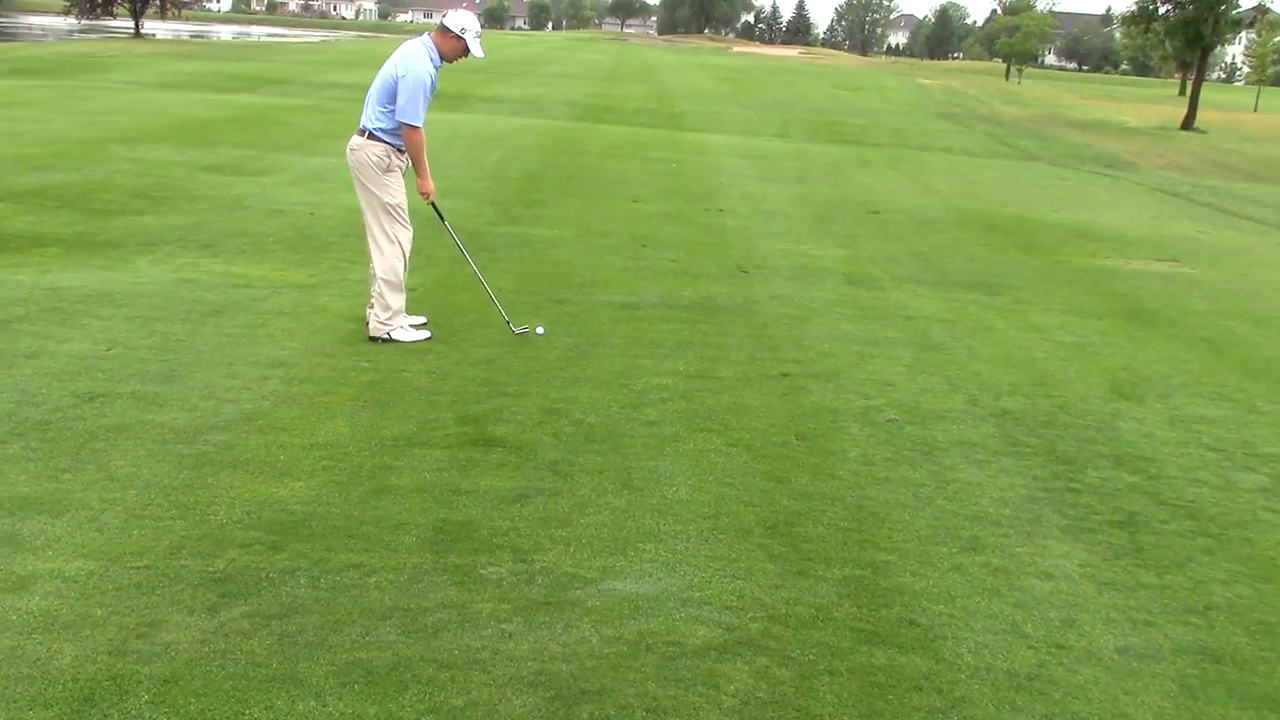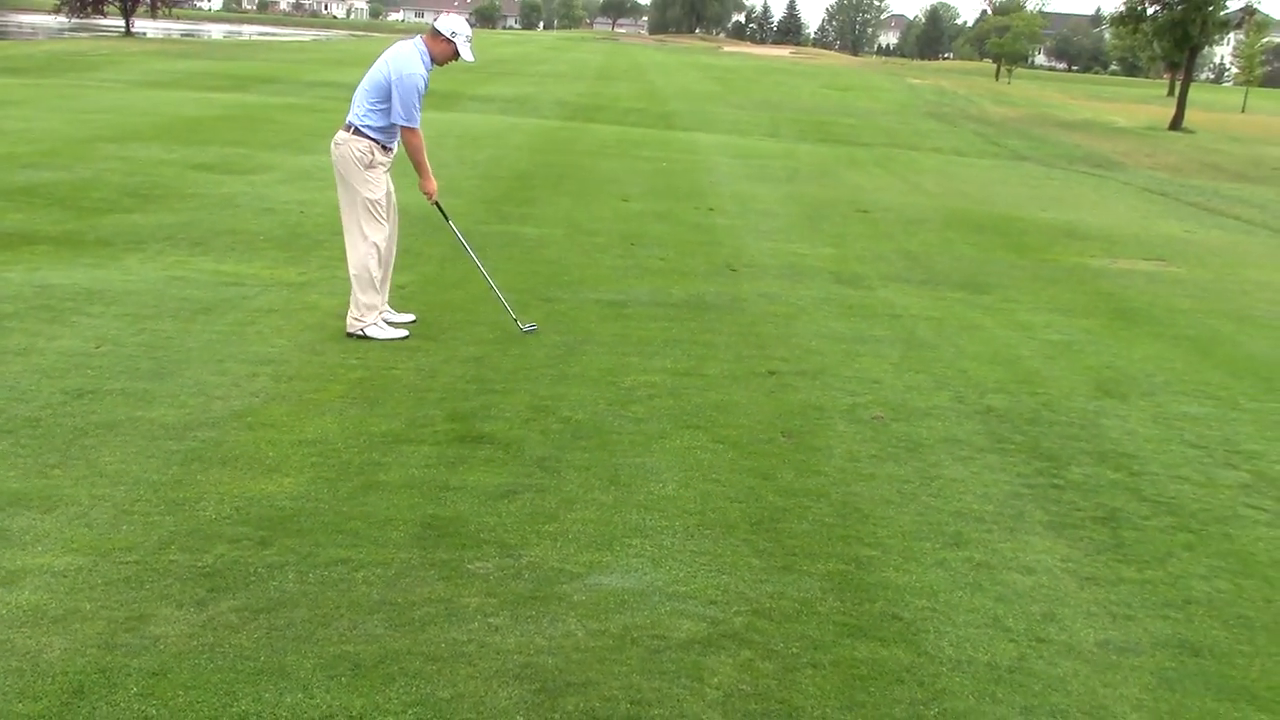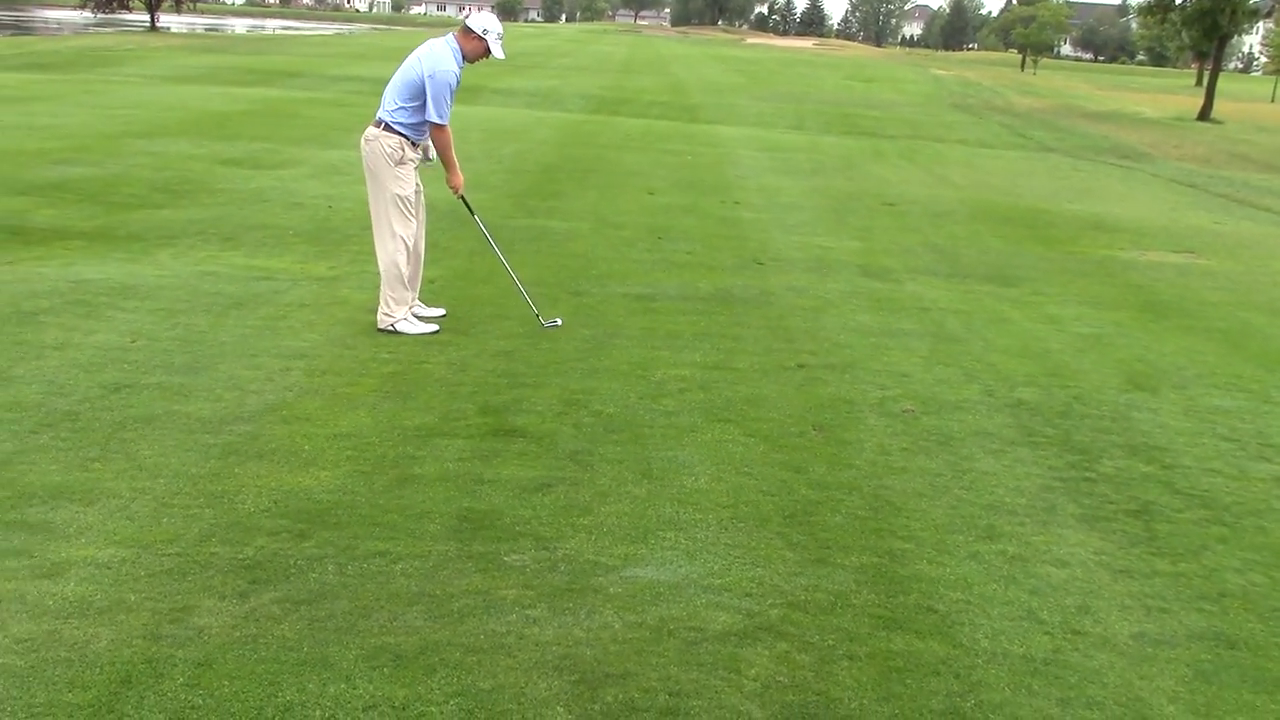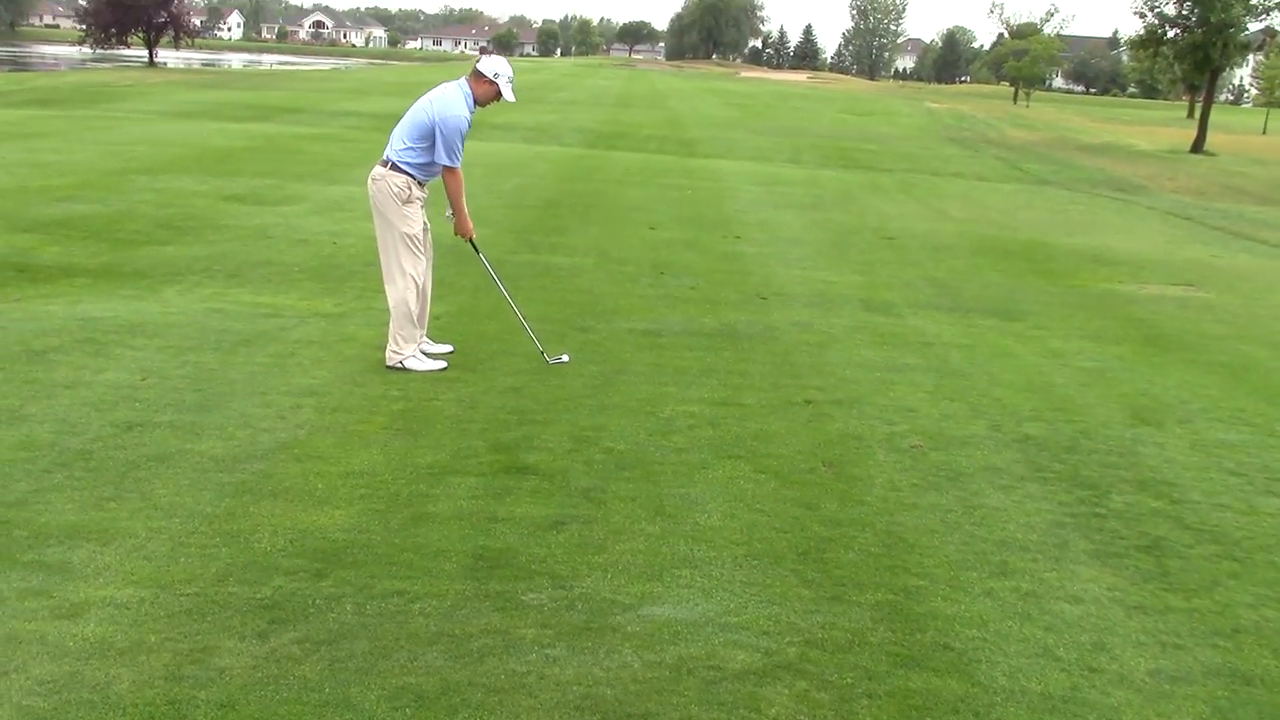
dt=0.3s
person 1, frame 1
left shoulder: (416, 48)
right shoulder: (420, 68)
right elbow: (411, 129)
right wrist: (424, 176)
left hip: (378, 148)
right hip: (377, 153)
left knee: (385, 235)
right knee: (392, 237)
left ankle: (383, 309)
right ankle: (386, 322)
person 1, frame 2
left shoulder: (407, 48)
right shoulder: (412, 71)
right elbow: (410, 131)
right wrist: (426, 177)
left hip: (369, 149)
right hip: (360, 151)
left knee: (383, 232)
right knee: (369, 235)
left ankle: (375, 307)
right ankle: (363, 319)
person 1, frame 3
left shoulder: (438, 46)
right shoulder: (445, 68)
right elbow: (439, 128)
left wrist: (424, 143)
right wrist: (453, 172)
left hip: (398, 144)
right hip: (390, 147)
left knee: (412, 228)
right knee: (398, 231)
left ankle: (406, 301)
right ankle: (393, 315)
person 1, frame 4
left shoulder: (453, 92)
right shoulder: (455, 113)
left elbow: (449, 166)
right elbow: (450, 171)
left wrist: (459, 206)
right wrist: (461, 218)
left hip: (404, 183)
right hip: (396, 186)
left knee: (419, 264)
right knee: (407, 269)
left ankle: (414, 339)
right ankle: (401, 352)
